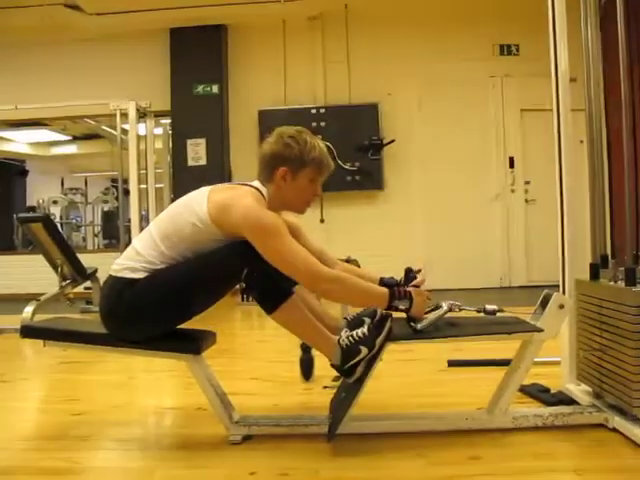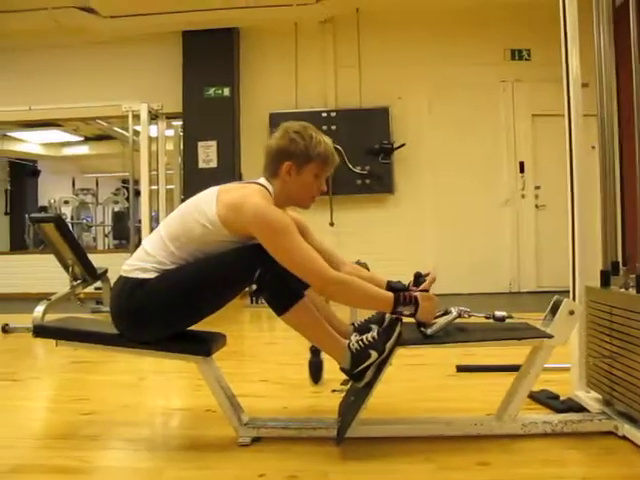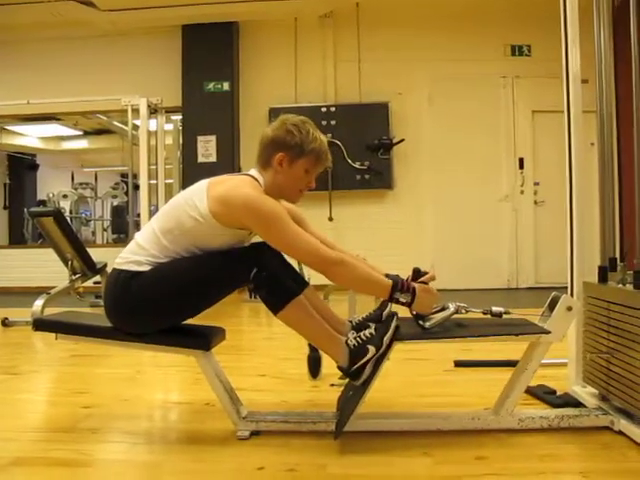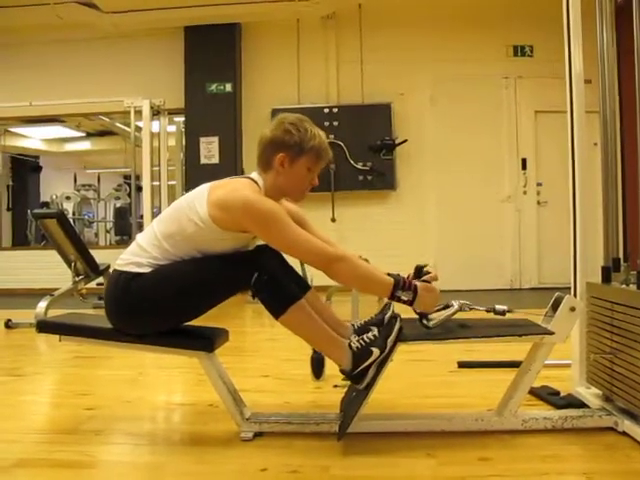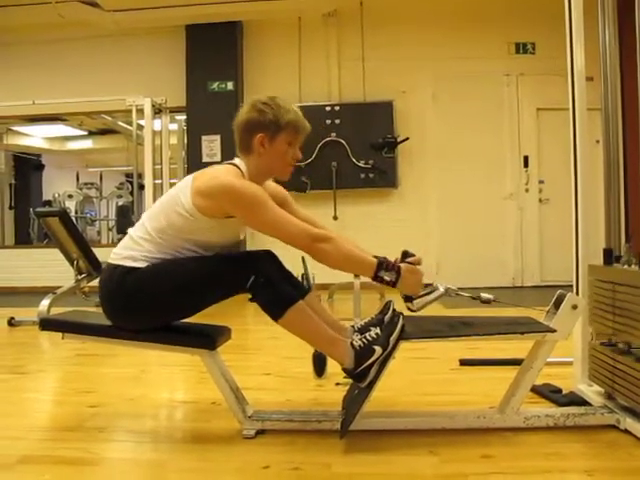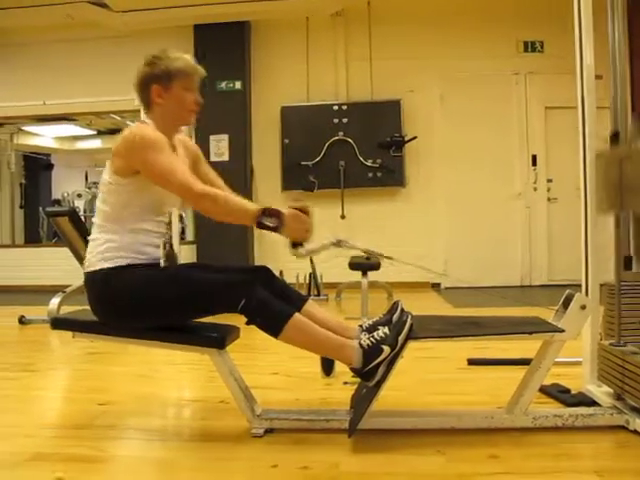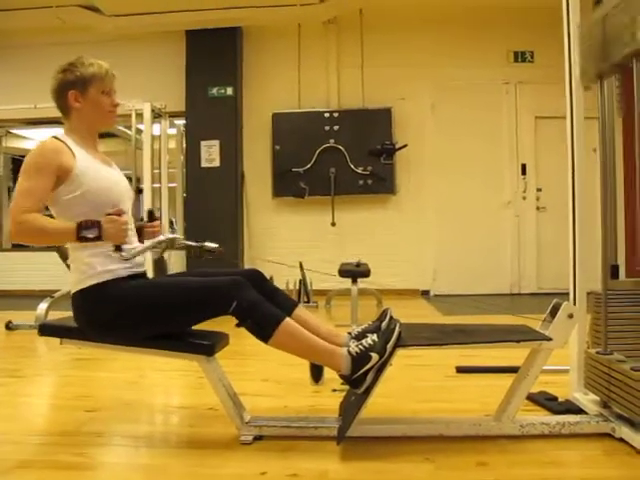
dt=0.4s
person 1, frame 1
left shoulder: (269, 211)
right shoulder: (250, 210)
left elbow: (332, 267)
right elbow: (322, 282)
left wrist: (392, 286)
right wrist: (400, 301)
left hip: (148, 295)
right hip: (126, 300)
left knee: (266, 261)
right knee: (250, 260)
left ankle: (340, 330)
right ankle: (341, 352)
person 1, frame 2
left shoulder: (280, 212)
right shoulder: (257, 207)
left elbow: (340, 267)
right elbow: (328, 283)
left wrist: (398, 289)
right wrist: (406, 304)
left hip: (160, 294)
right hip: (137, 301)
left knee: (279, 266)
right knee: (264, 265)
left ankle: (350, 335)
right ankle: (350, 356)
person 1, frame 3
left shoulder: (273, 205)
right shoulder: (248, 198)
left elbow: (337, 255)
right elbow: (328, 265)
left wrist: (398, 282)
right wrist: (404, 294)
left hip: (156, 285)
right hip: (130, 293)
left knee: (268, 263)
right knee: (260, 262)
left ankle: (346, 332)
right ankle: (347, 354)
person 1, frame 4
left shoulder: (276, 205)
right shoulder: (248, 201)
left elbow: (338, 254)
right elbow: (331, 262)
left wrist: (401, 282)
right wrist: (407, 292)
left hip: (157, 286)
right hip: (131, 295)
left knee: (269, 267)
right knee: (262, 266)
left ankle: (349, 336)
right ankle: (350, 358)
person 1, frame 5
left shoulder: (265, 188)
right shoulder: (231, 185)
left elbow: (323, 234)
right elbow: (314, 243)
left wrist: (387, 266)
right wrist: (390, 273)
left hip: (152, 282)
right hip: (126, 289)
left knee: (267, 270)
right knee: (258, 269)
left ankle: (351, 338)
right ankle: (350, 356)
person 1, frame 6
left shoulder: (181, 145)
right shoulder: (141, 139)
left elbow: (227, 197)
right elbow: (200, 197)
left wrist: (275, 216)
right wrist: (274, 220)
left hip: (145, 275)
right hip: (115, 284)
left knee: (259, 277)
right knee: (244, 291)
left ankle: (358, 336)
right ankle: (358, 356)
person 1, frame 7
left shoulder: (99, 158)
right shoulder: (52, 153)
right elbow: (19, 224)
left wrist: (140, 232)
right wrist: (91, 230)
left hip: (133, 286)
right hip: (104, 299)
left knee: (251, 279)
right knee: (233, 293)
left ankle: (346, 342)
right ankle: (347, 362)
